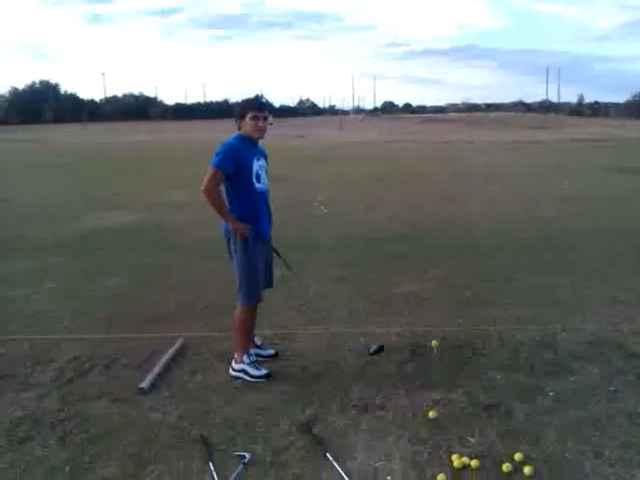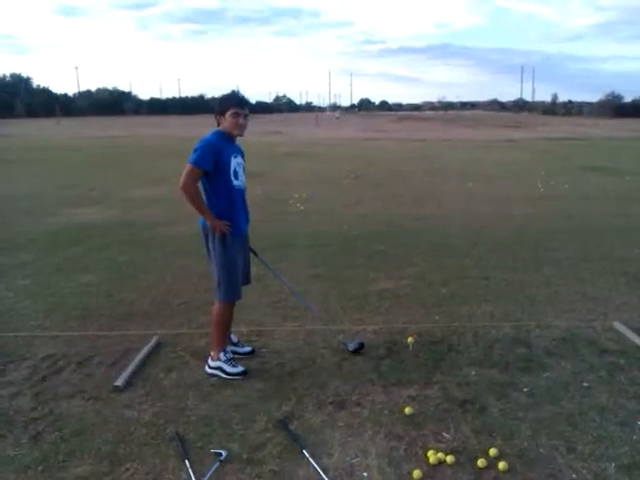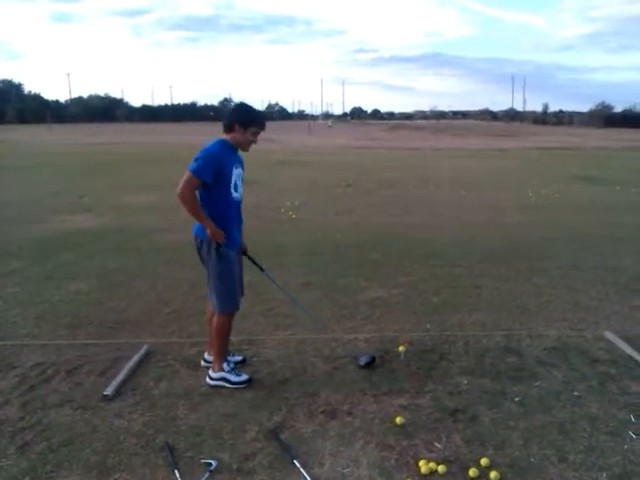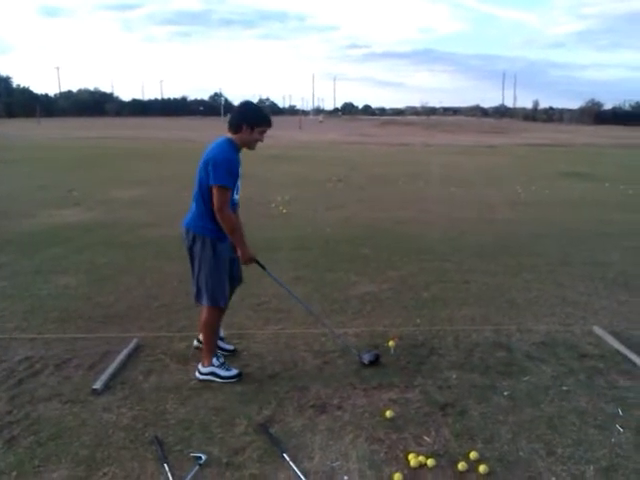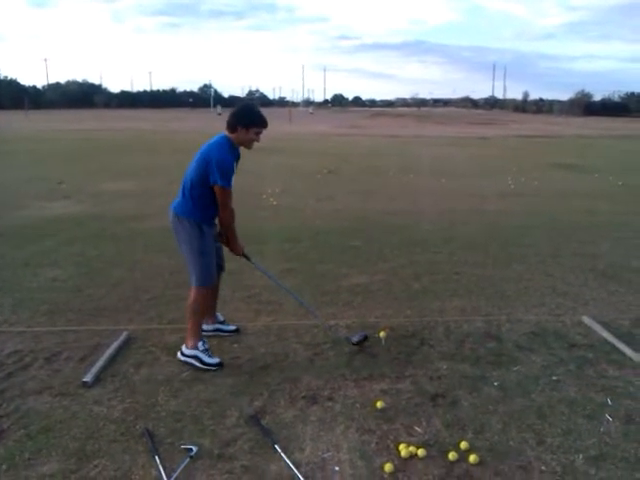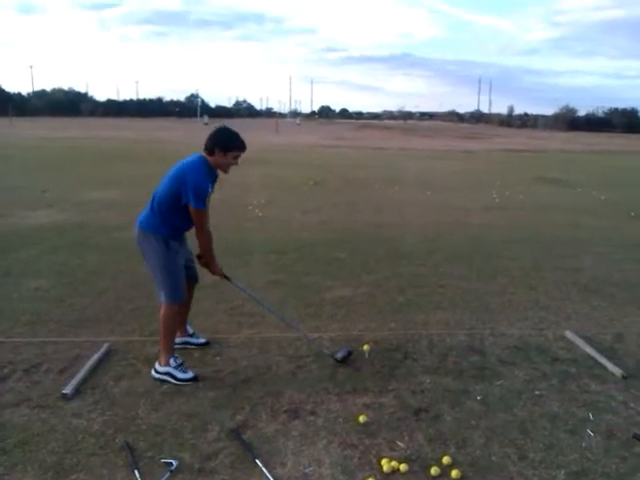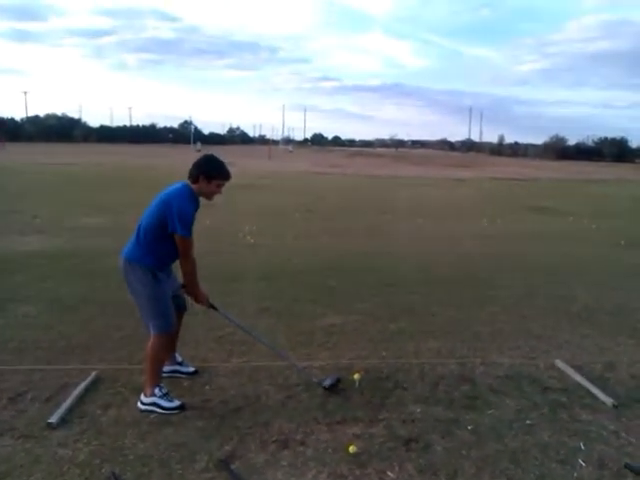
dt=0.7s
person 1, frame 1
left shoulder: (260, 152)
right shoulder: (231, 148)
right elbow: (208, 187)
right wrist: (232, 222)
left hip: (261, 231)
right hip: (244, 234)
left knee: (255, 293)
right knee: (248, 297)
left ankle: (250, 342)
right ankle: (240, 360)
person 1, frame 2
left shoulder: (236, 149)
right shoulder: (210, 145)
right elbow: (187, 184)
right wrist: (211, 219)
left hip: (238, 228)
right hip: (222, 231)
left knee: (233, 290)
right knee: (226, 294)
left ankle: (226, 339)
right ankle: (216, 357)
person 1, frame 3
left shoulder: (235, 157)
right shoulder: (211, 154)
right elbow: (184, 192)
left wrist: (238, 235)
right wrist: (210, 227)
left hip: (229, 239)
right hip: (215, 241)
left knee: (221, 300)
right knee: (225, 305)
left ankle: (214, 351)
right ankle: (218, 368)
person 1, frame 4
left shoulder: (230, 152)
right shoulder: (223, 156)
right elbow: (221, 209)
left wrist: (240, 239)
right wrist: (240, 245)
left hip: (218, 233)
right hip: (206, 234)
left knee: (230, 283)
right knee: (213, 298)
left ankle: (208, 335)
right ankle: (207, 363)
person 1, frame 5
left shoulder: (226, 146)
right shoulder: (221, 155)
left elbow: (221, 202)
right elbow: (225, 206)
left wrist: (224, 232)
right wrist: (233, 240)
left hip: (201, 217)
right hip: (190, 219)
left knee: (215, 270)
right knee: (202, 280)
left ankle: (210, 321)
right ankle: (191, 345)
person 1, frame 6
left shoulder: (205, 168)
right shoulder: (196, 176)
left elbow: (200, 221)
right elbow: (202, 227)
left wrist: (204, 254)
right wrist: (212, 262)
left hip: (172, 232)
right hip: (156, 235)
left knee: (189, 281)
right knee: (172, 296)
left ankle: (181, 333)
right ankle: (165, 362)
person 1, frame 7
left shoulder: (184, 193)
right shoulder: (182, 203)
left elbow: (183, 251)
right elbow: (187, 256)
left wrist: (189, 285)
right wrist: (196, 291)
left hip: (157, 263)
right hip: (142, 266)
left knee: (177, 309)
right knee: (162, 327)
left ankle: (170, 362)
right ankle: (150, 393)
